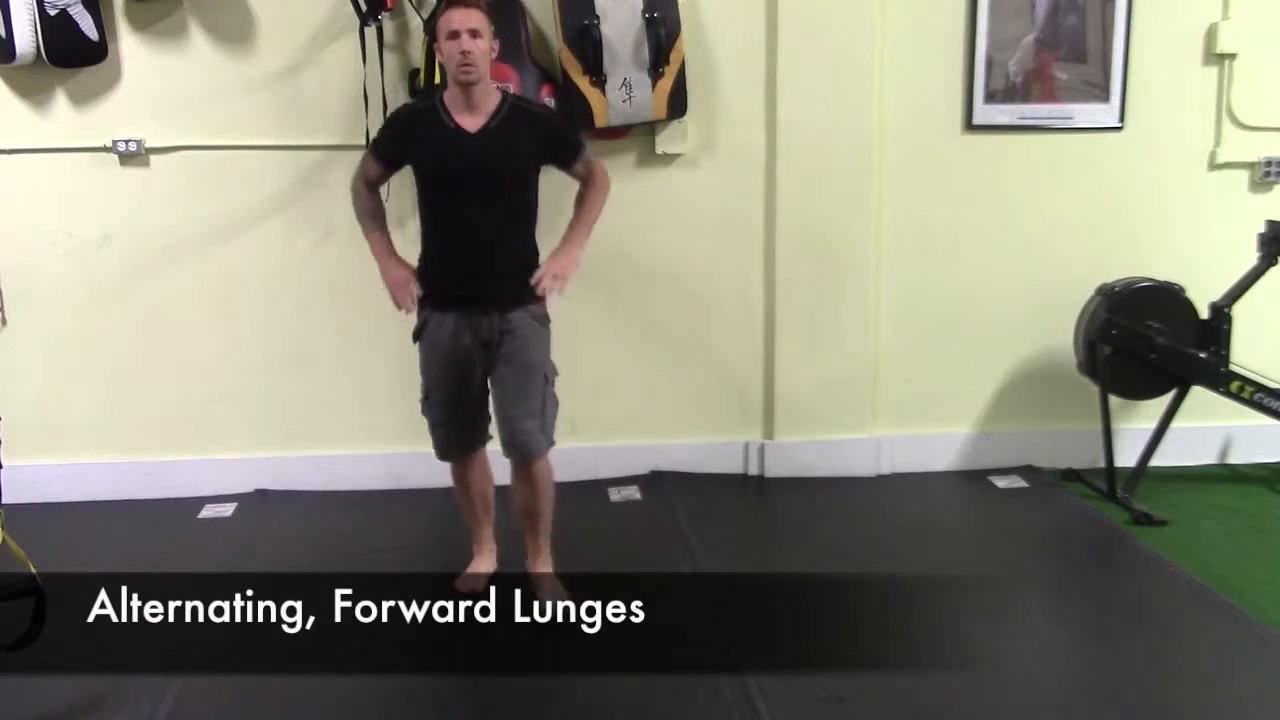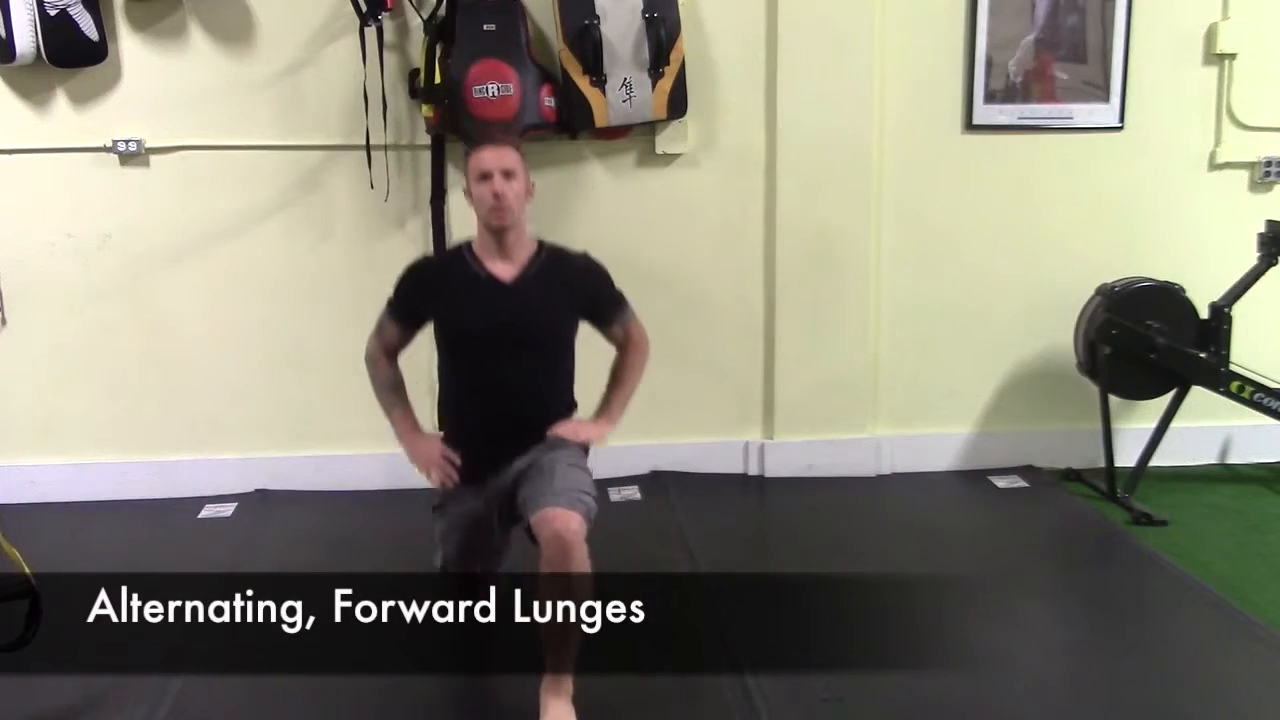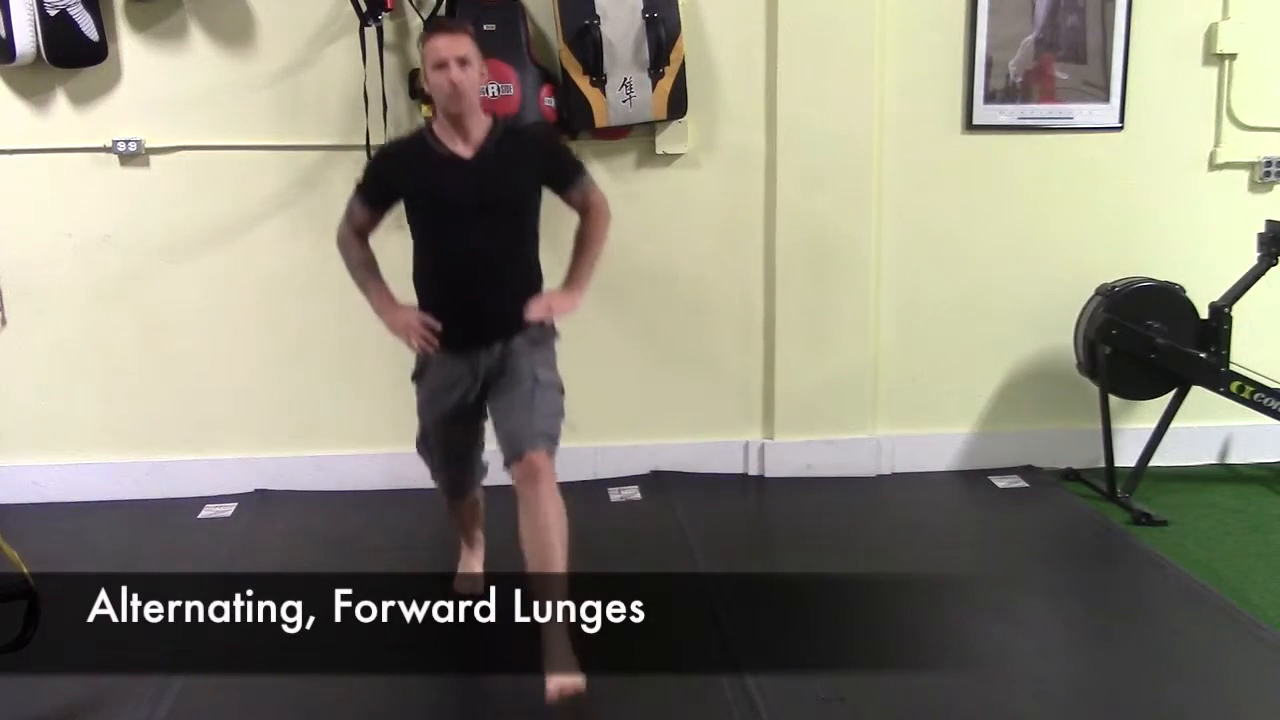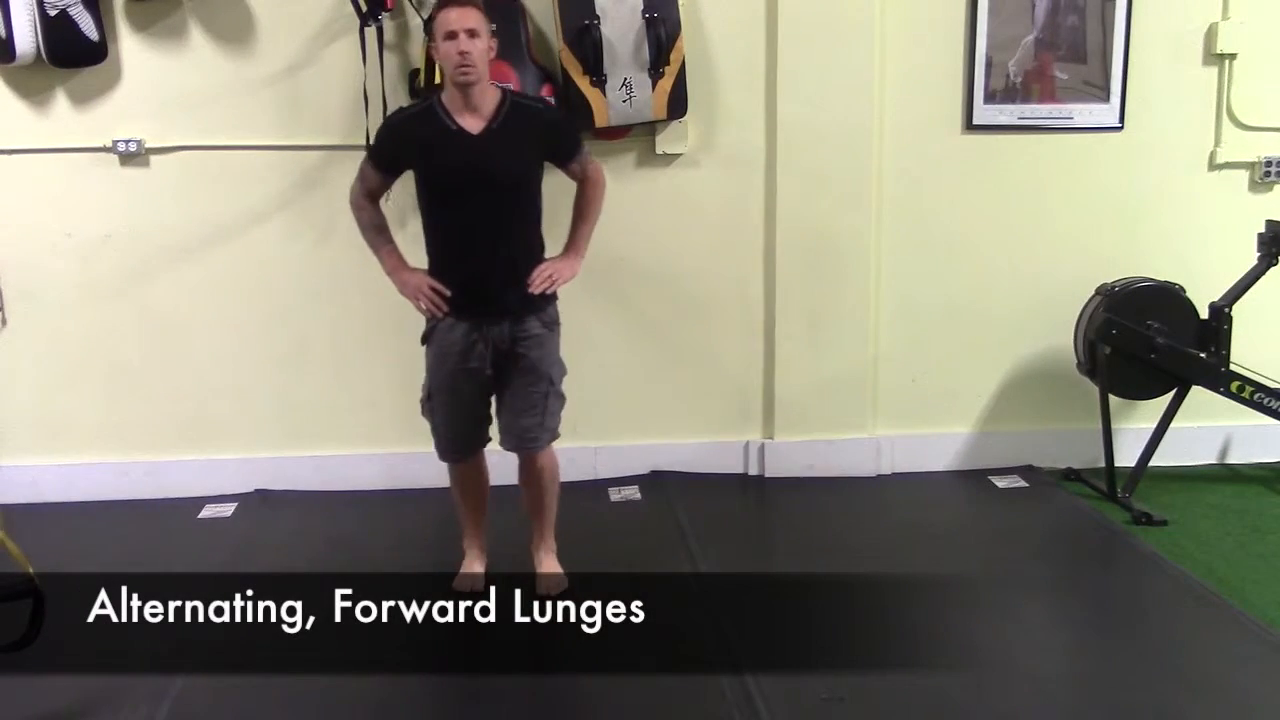
dt=0.7s
person 1, frame 1
left shoulder: (535, 122)
right shoulder: (411, 125)
left elbow: (596, 176)
right elbow: (364, 183)
left wrist: (570, 249)
right wrist: (387, 259)
left hip: (518, 310)
right hip: (444, 312)
left knee: (529, 448)
right knee: (460, 445)
left ankle: (542, 562)
right ankle: (484, 548)
person 1, frame 2
left shoulder: (574, 273)
right shoulder: (433, 277)
left elbow: (634, 340)
right elbow: (379, 352)
left wrist: (604, 419)
right wrist: (411, 436)
left hip: (546, 449)
right hip: (470, 466)
left knee: (562, 531)
right ankle: (479, 577)
person 1, frame 3
left shoulder: (532, 144)
right shoulder: (399, 160)
left elbow: (595, 209)
right elbow: (351, 234)
left wrist: (572, 291)
right wrist: (388, 309)
left hip: (521, 340)
right hip: (446, 349)
left knee: (533, 465)
right knee: (456, 480)
left ankle: (554, 633)
right ankle: (471, 545)
person 1, frame 4
left shoulder: (537, 119)
right shoulder: (408, 128)
left elbow: (591, 178)
right elbow: (363, 196)
left wrist: (573, 256)
right wrist: (397, 269)
left hip: (529, 313)
right hip: (455, 316)
left knee: (534, 444)
right knee: (461, 448)
left ankle: (545, 552)
right ankle: (475, 552)
